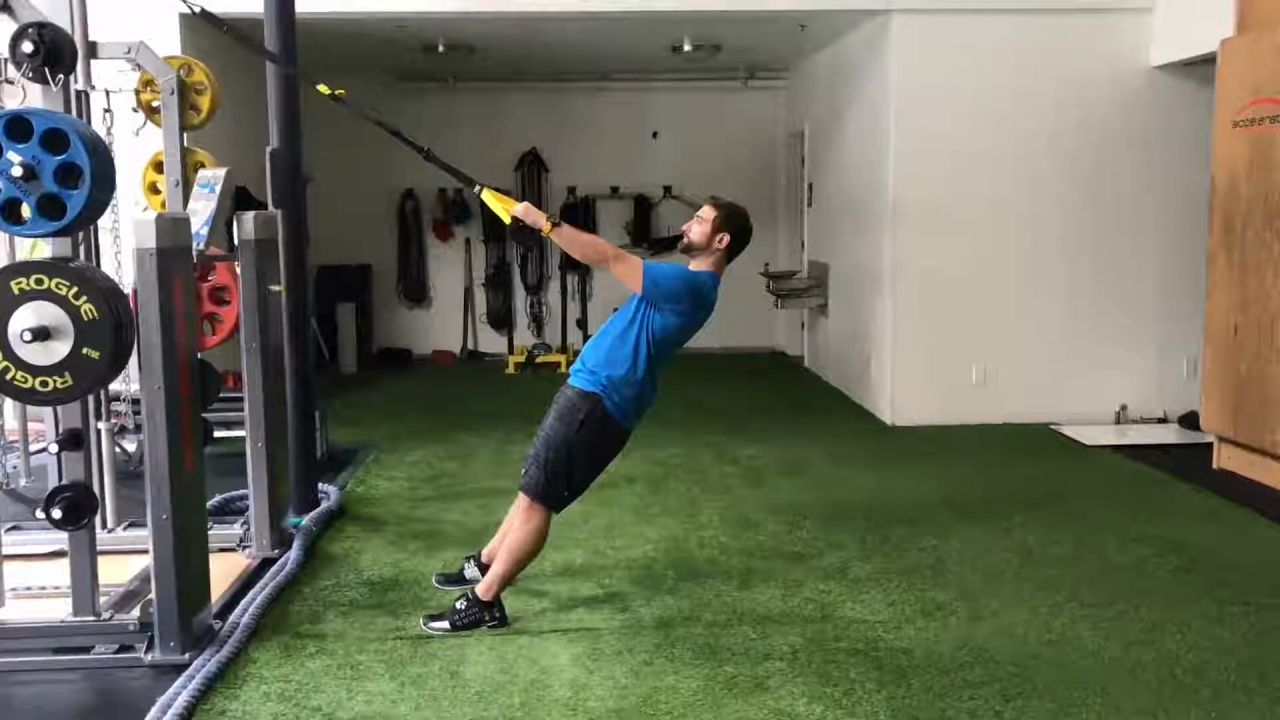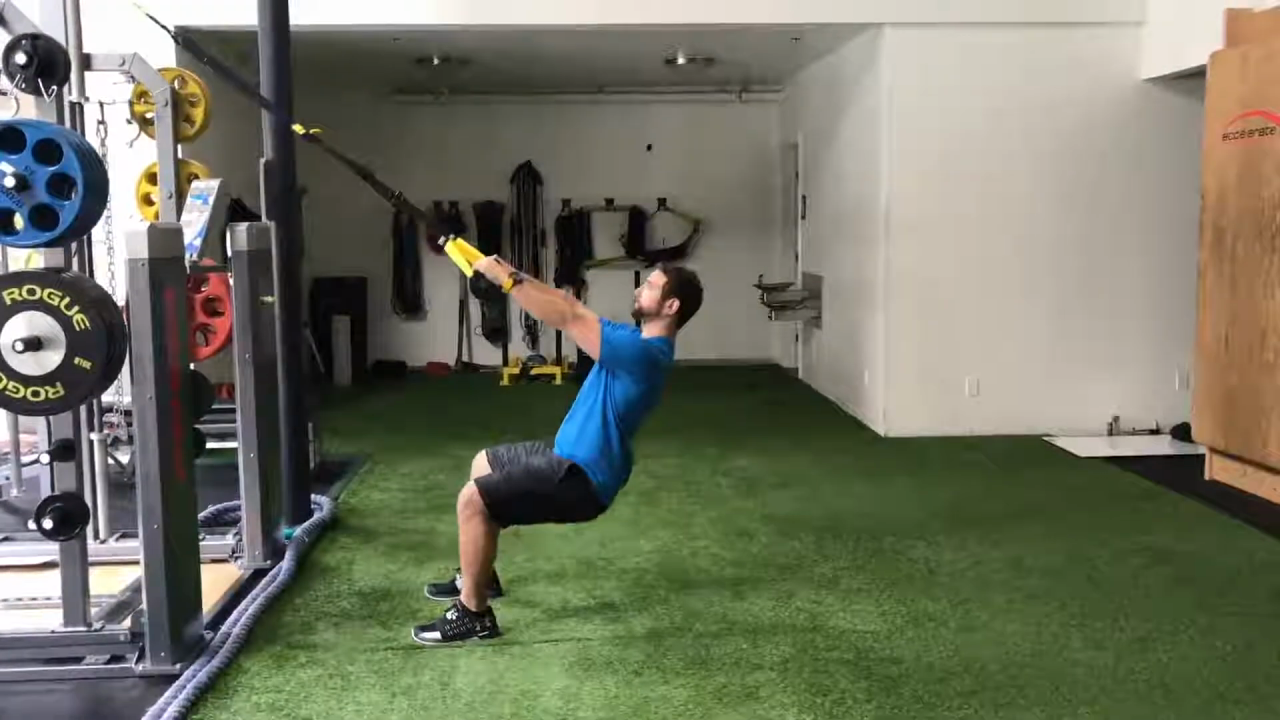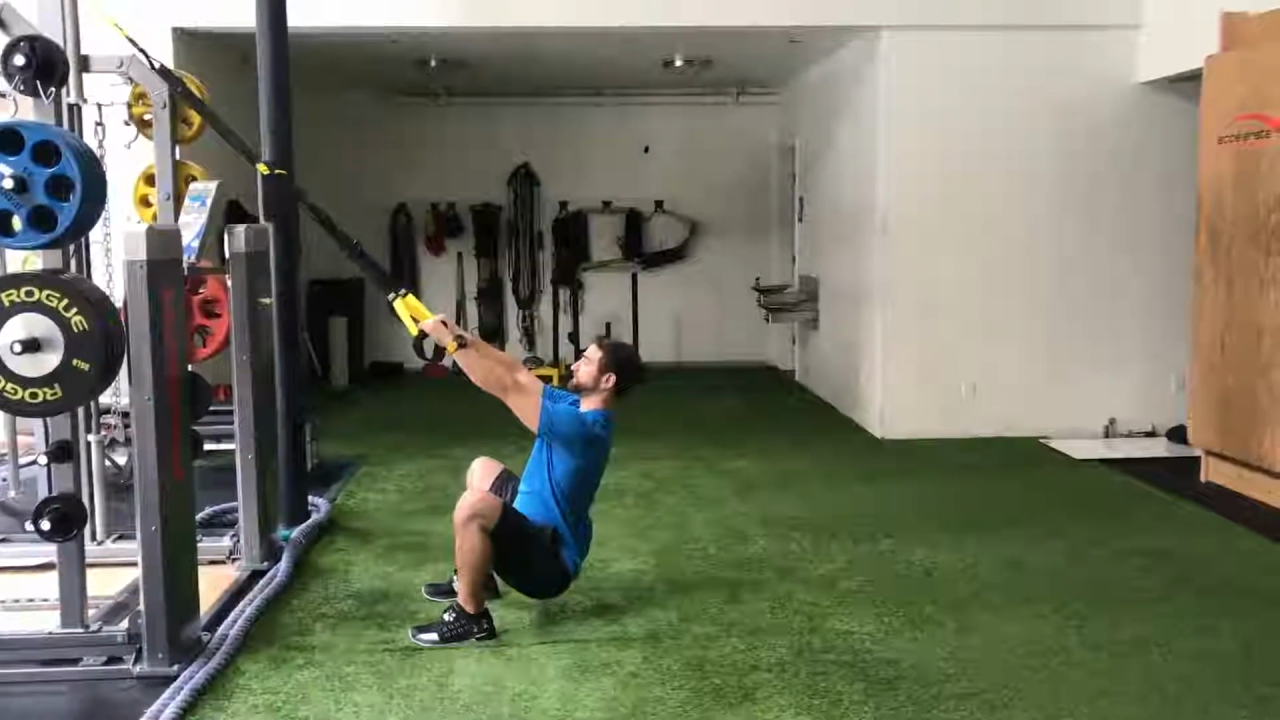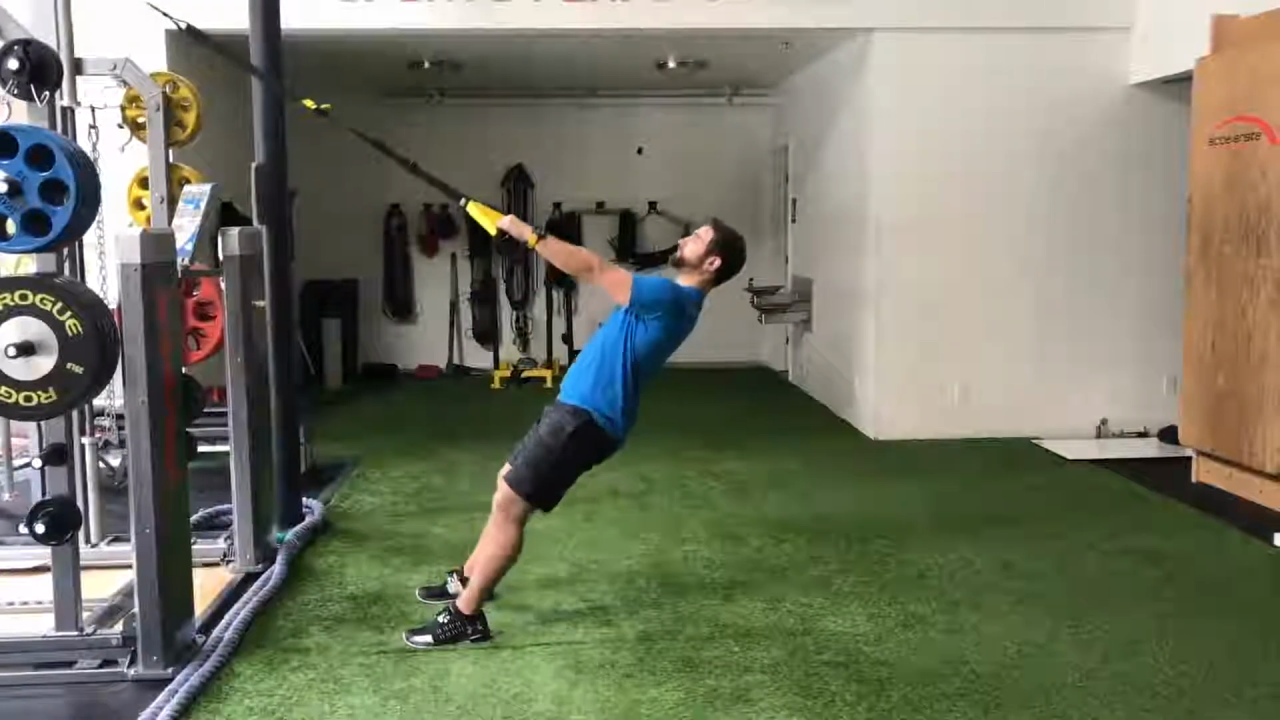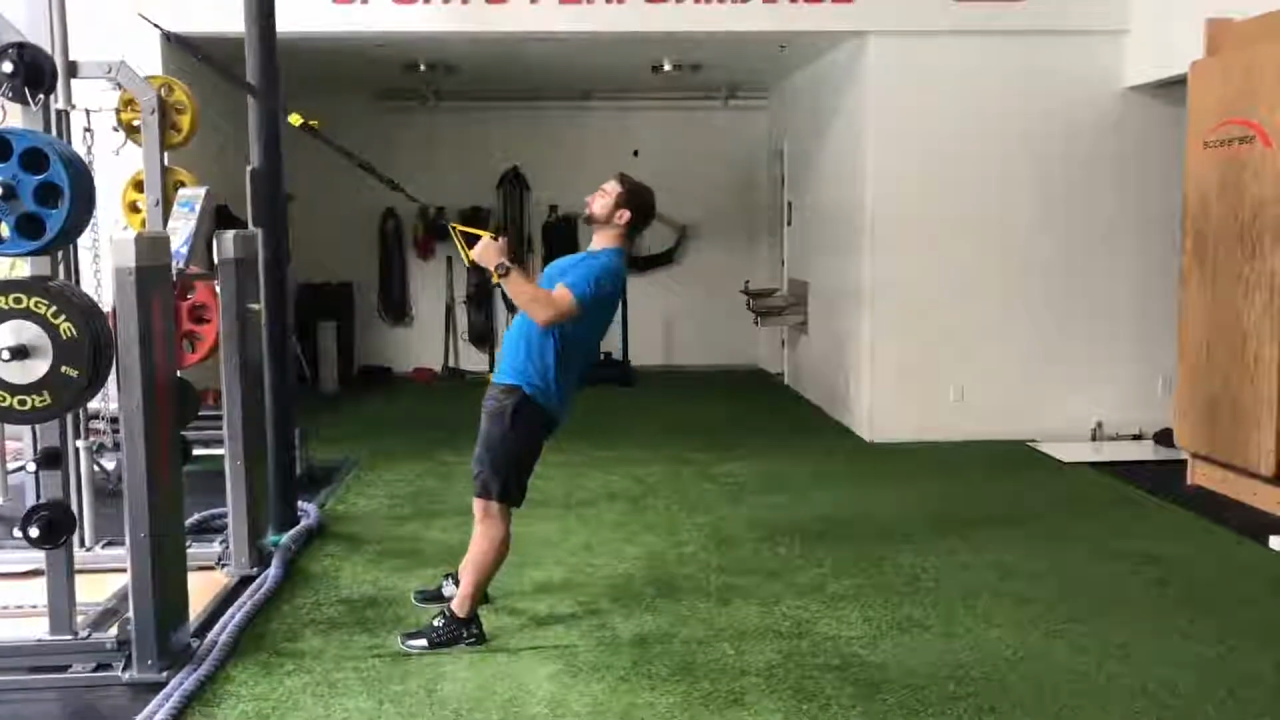
dt=1s
person 1, frame 1
left shoulder: (692, 286)
right shoulder: (686, 281)
left elbow: (610, 258)
right elbow: (615, 260)
left wrist: (544, 223)
right wrist: (548, 225)
left hip: (598, 400)
right hip: (592, 391)
left knee: (536, 499)
right knee: (534, 488)
left ankle: (485, 603)
right ankle: (484, 564)
person 1, frame 2
left shoulder: (646, 354)
right shoulder: (639, 339)
left elbow: (568, 318)
right elbow: (575, 308)
left wrist: (506, 279)
right wrist: (512, 275)
left hip: (583, 479)
right hip: (572, 458)
left knee: (472, 499)
right knee: (484, 465)
left ankle: (474, 614)
right ankle: (478, 576)
person 1, frame 3
left shoulder: (584, 428)
right shoulder: (578, 406)
left elbow: (507, 387)
right elbow: (518, 372)
left wrist: (451, 343)
right wrist: (460, 335)
left hip: (550, 562)
right hip: (542, 531)
left knee: (473, 507)
right knee: (482, 470)
left ankle: (470, 616)
right ankle: (476, 577)
person 1, frame 4
left shoulder: (673, 299)
right shoulder: (671, 297)
left elbow: (594, 269)
right elbow: (600, 272)
left wrist: (529, 235)
right wrist: (532, 238)
left hip: (586, 417)
right hip: (577, 407)
left knee: (510, 504)
right knee: (510, 485)
left ankle: (466, 616)
right ankle: (467, 577)
person 1, frame 5
left shoulder: (603, 266)
right shoulder: (591, 260)
left elbow: (546, 312)
right elbow: (543, 305)
left wrist: (500, 267)
right wrist: (502, 262)
left hip: (525, 393)
right hip: (517, 385)
left knee: (490, 506)
right knee: (490, 499)
left ankle: (461, 619)
right ankle: (464, 581)
